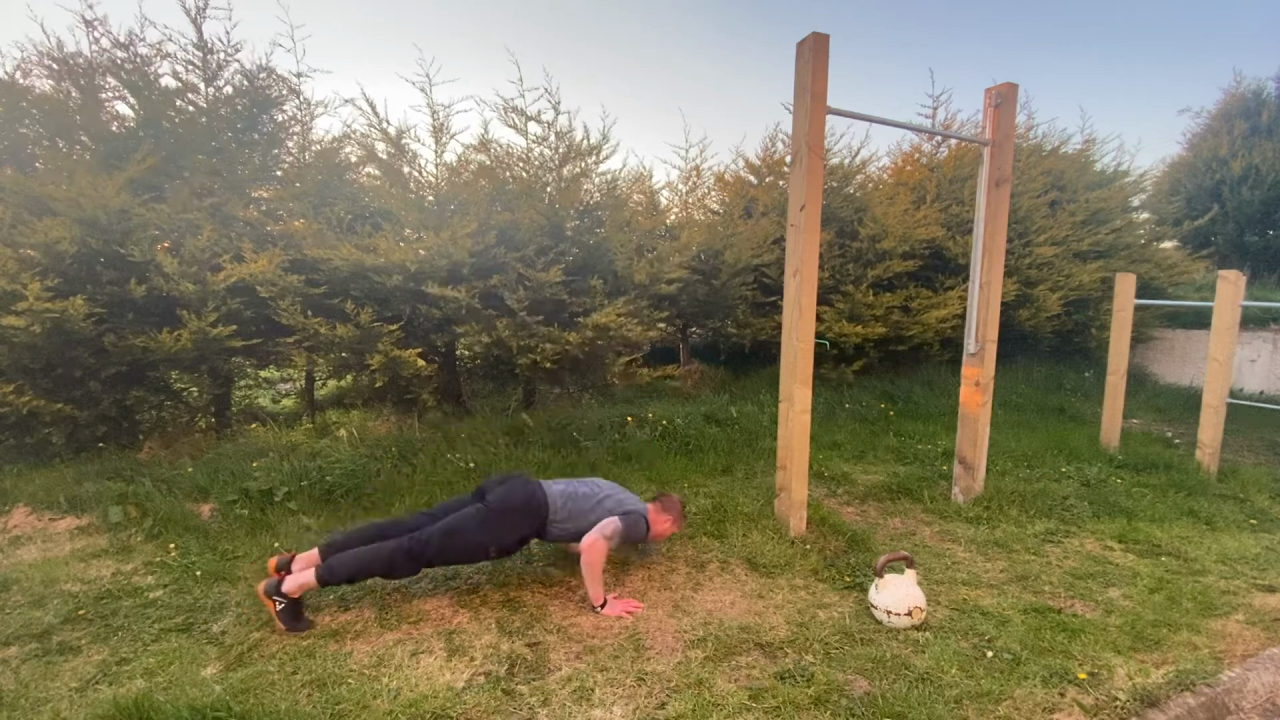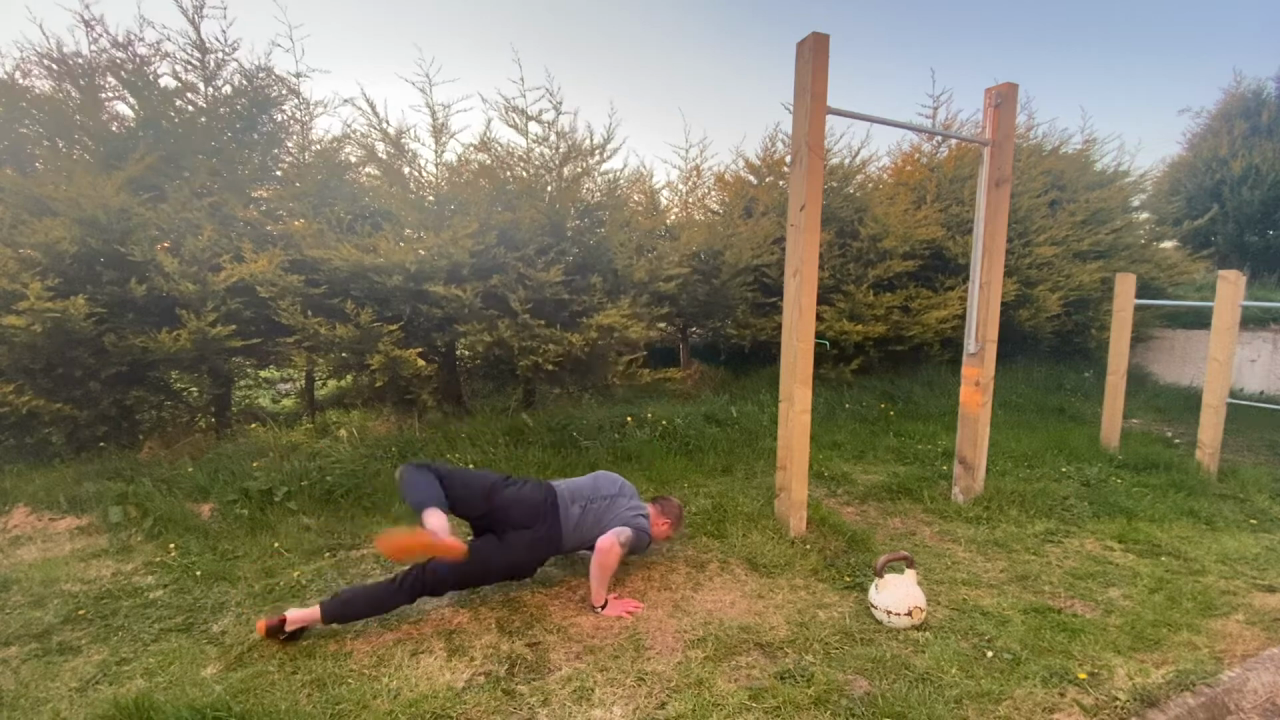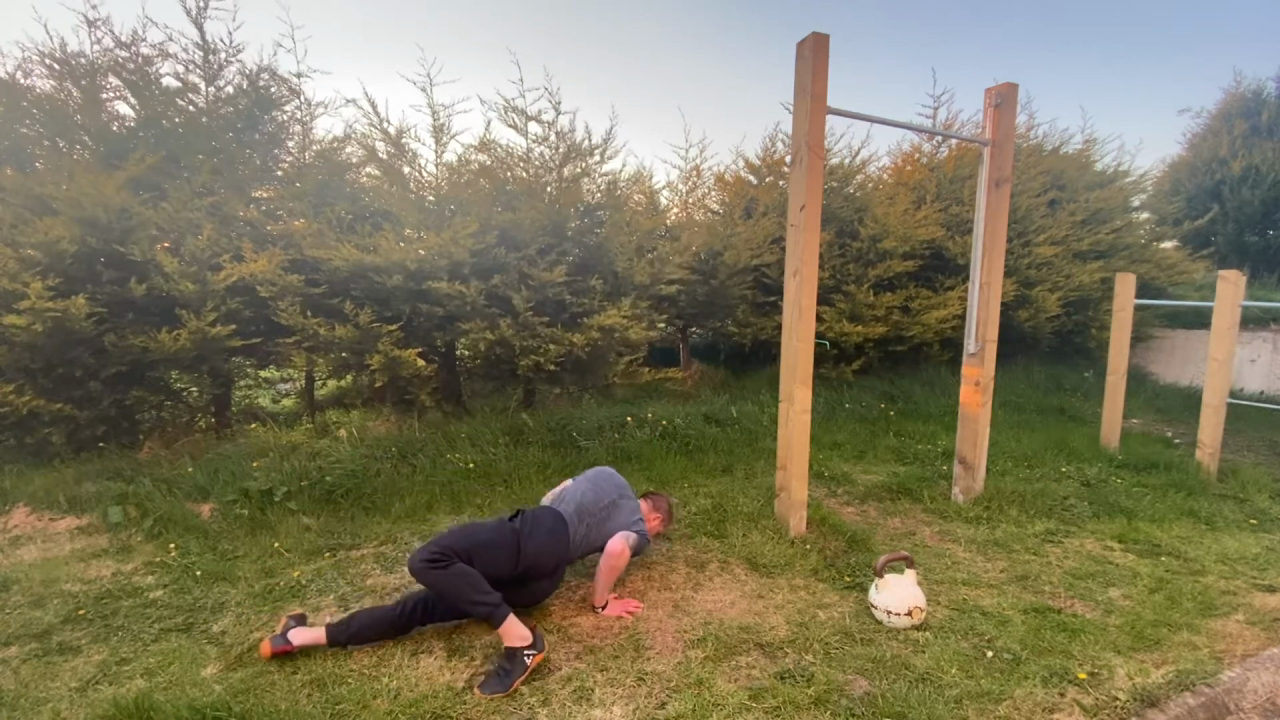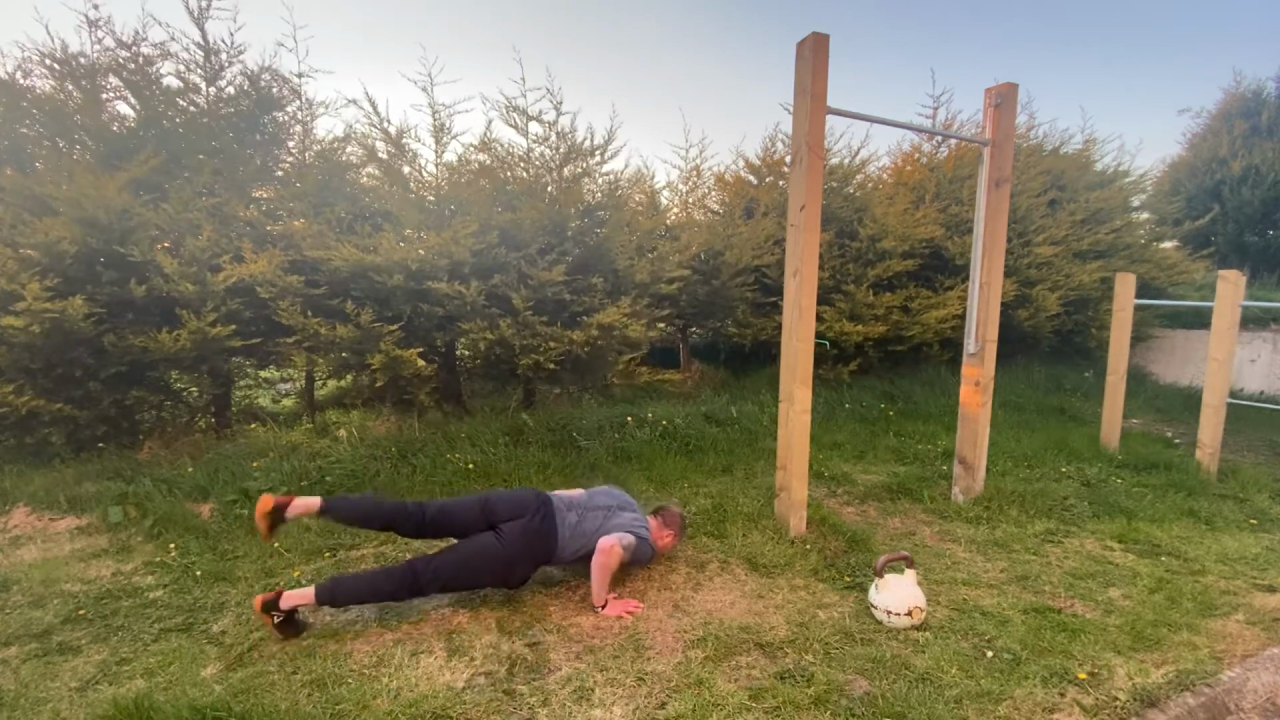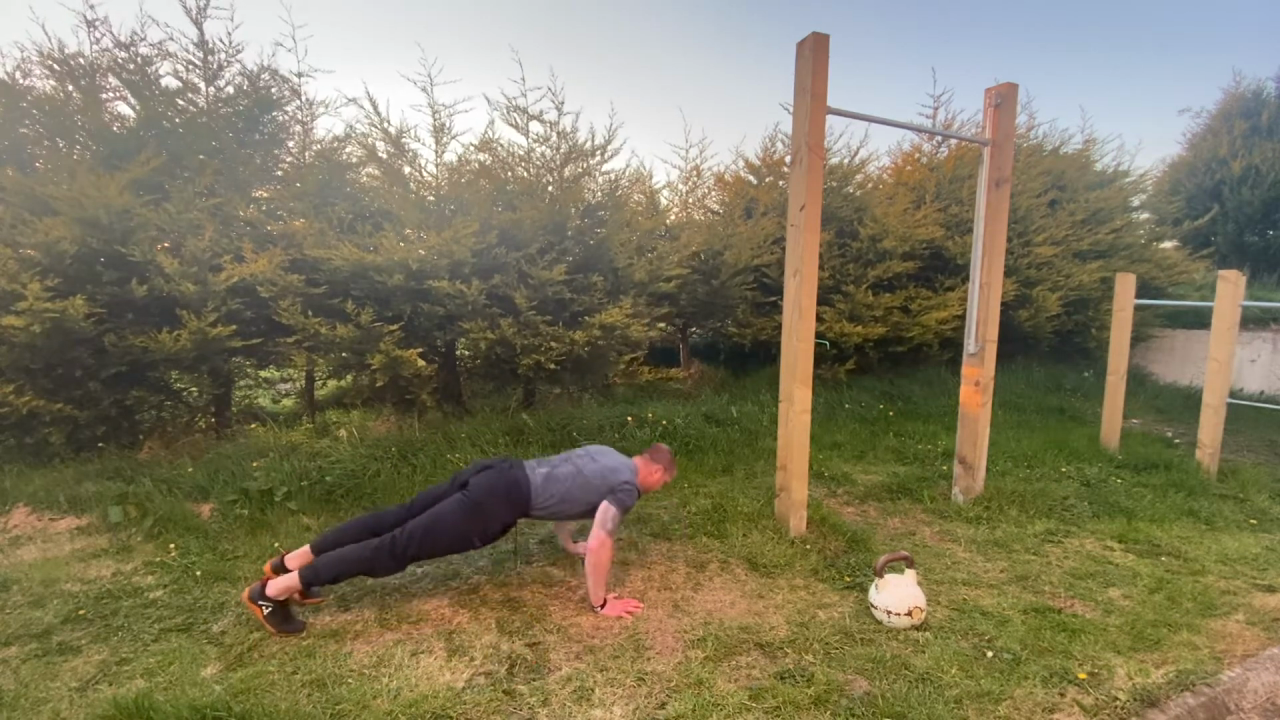
dt=0.7s
person 1, frame 1
left shoulder: (618, 496)
right shoulder: (636, 519)
right elbow: (592, 546)
left wrist: (567, 543)
right wrist: (600, 602)
left hip: (516, 487)
right hip: (518, 513)
left knee: (411, 528)
right knee: (416, 550)
left ankle: (296, 562)
right ankle: (290, 587)
person 1, frame 2
left shoulder: (616, 481)
right shoulder: (640, 530)
right elbow: (607, 546)
right wrist: (600, 604)
left hip: (530, 498)
right hip: (532, 545)
right knee: (421, 580)
person 1, frame 3
left shoulder: (606, 473)
right shoulder: (639, 532)
right elbow: (616, 550)
right wrist: (601, 603)
left hip: (536, 529)
right hip: (545, 575)
person 1, frame 4
left shoulder: (620, 496)
right shoulder: (643, 544)
right elbow: (609, 547)
right wrist: (601, 603)
left hip: (528, 503)
right hip: (524, 545)
left knee: (414, 516)
right knee: (417, 576)
left ankle: (301, 504)
right ankle: (287, 600)
person 1, frame 5
left shoulder: (607, 453)
right shoulder: (627, 487)
right elbow: (599, 544)
left wrist: (569, 543)
right wrist: (600, 602)
left hip: (499, 472)
right hip: (499, 502)
left knee: (395, 519)
right knee: (397, 547)
left ankle: (290, 561)
right ankle: (273, 590)
